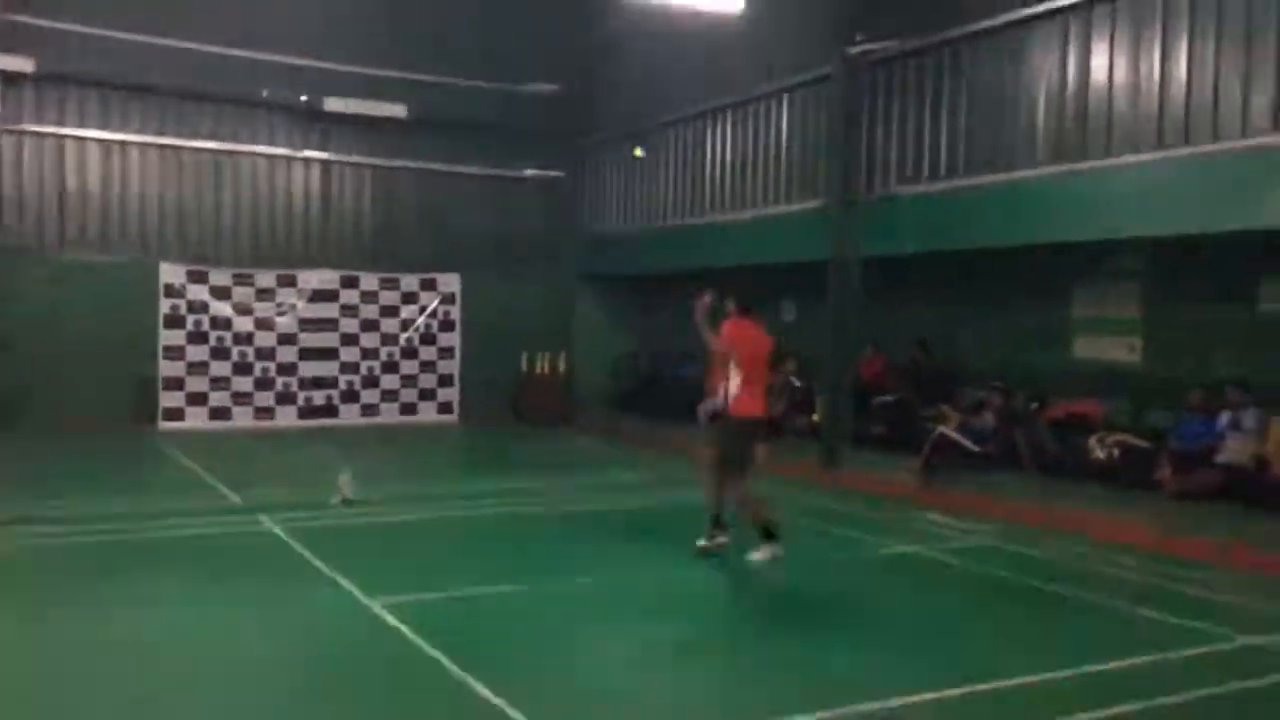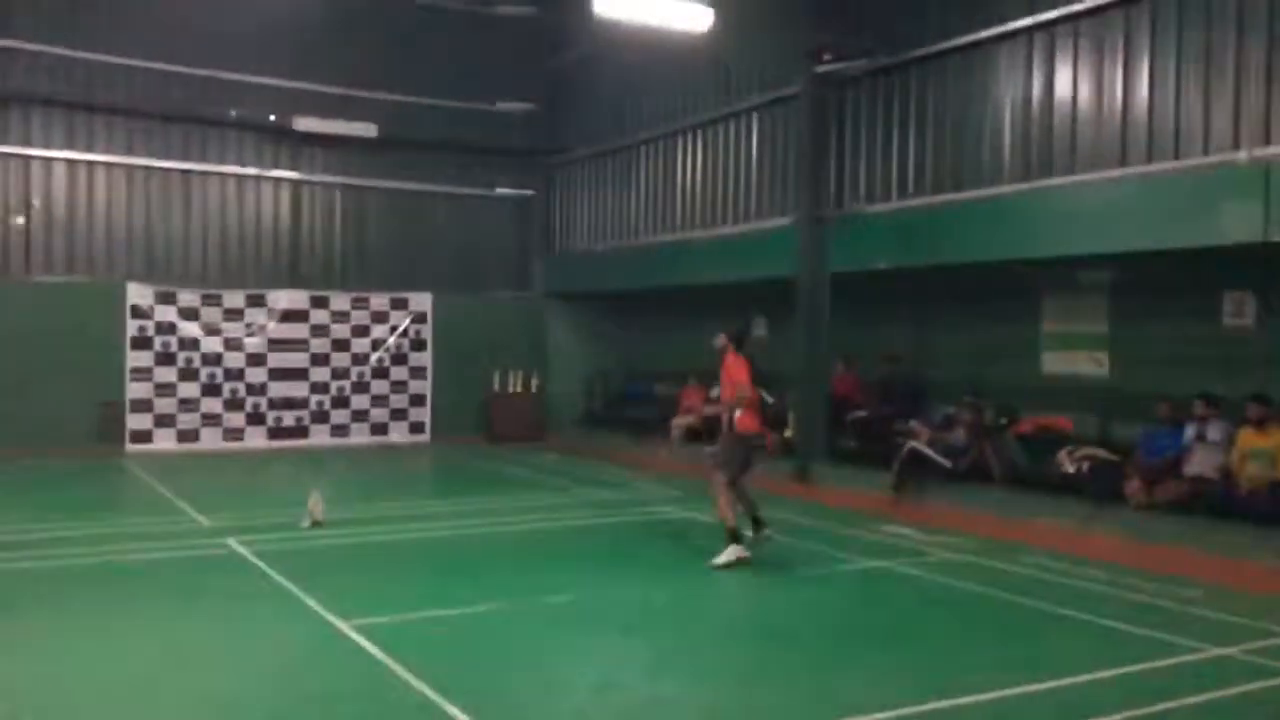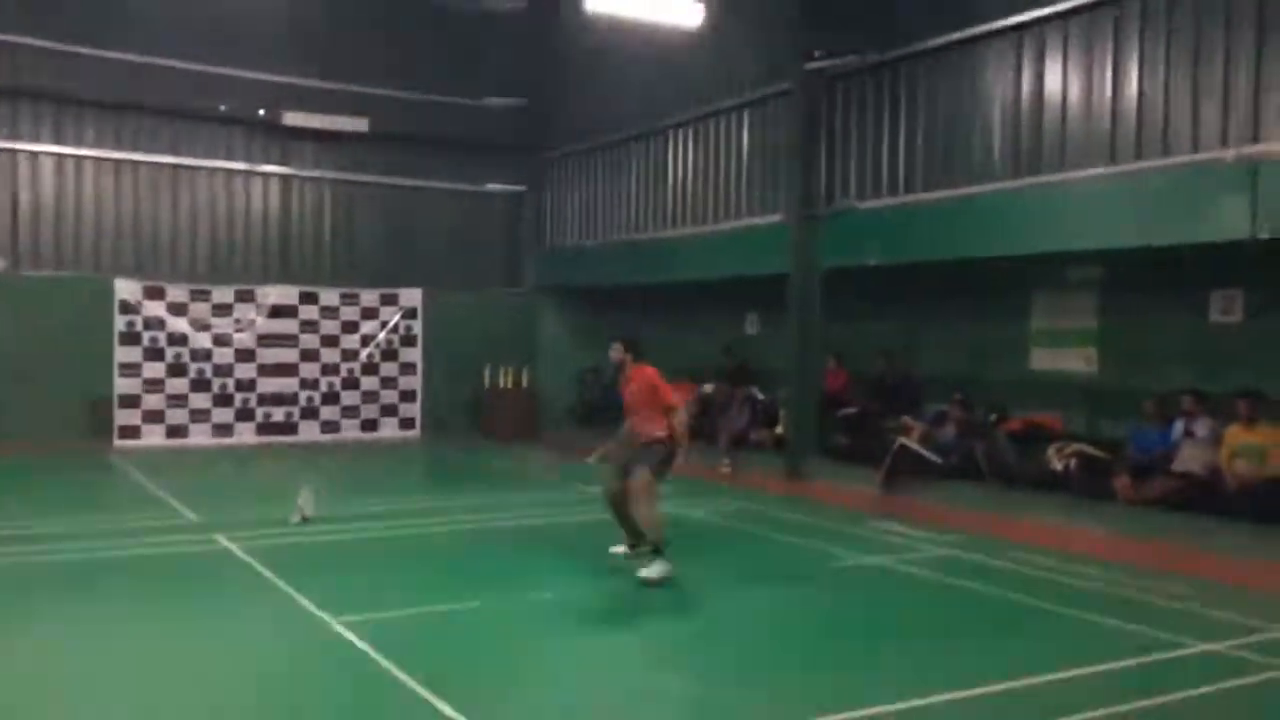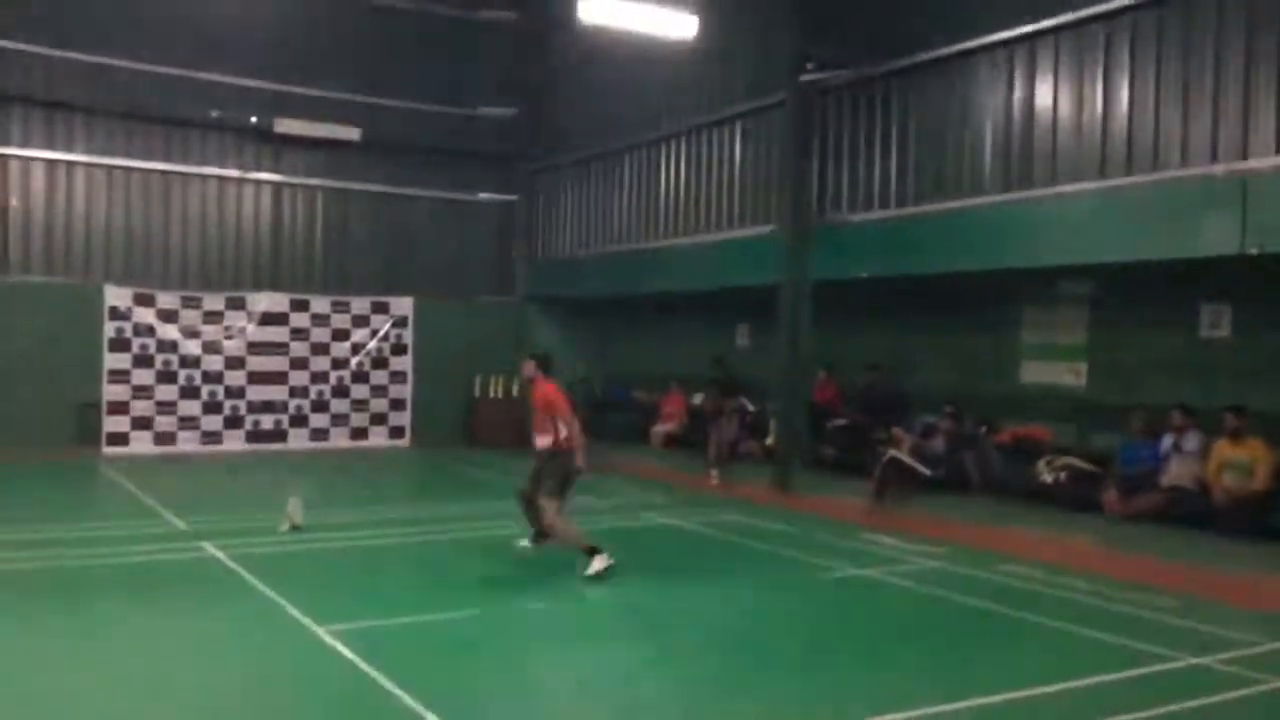
dt=0.7s
person 1, frame 1
left shoulder: (734, 326)
right shoulder: (764, 338)
left elbow: (720, 348)
left wrist: (700, 317)
left hip: (740, 414)
right hip: (752, 412)
left knee: (734, 480)
right knee: (718, 467)
left ankle: (770, 539)
right ankle: (717, 529)
person 1, frame 2
left shoulder: (734, 361)
right shoulder: (729, 363)
left elbow: (746, 393)
left wrist: (718, 406)
left hip: (741, 431)
right hip: (740, 431)
left knee: (720, 484)
right knee: (733, 482)
left ankle: (736, 545)
right ankle: (758, 525)
person 1, frame 3
left shoulder: (649, 375)
right shoulder: (625, 382)
left elbow: (679, 409)
left wrist: (680, 444)
right wrist: (607, 449)
left hip: (662, 443)
right hip: (641, 445)
left knee: (637, 492)
right knee: (613, 494)
left ankle: (660, 558)
right ankle: (636, 543)
person 1, frame 4
left shoulder: (547, 391)
right shoulder: (538, 392)
left elbow: (571, 422)
left wrist: (579, 454)
left hip: (559, 459)
right hip: (549, 458)
left knee: (550, 517)
right knee: (525, 496)
left ankle: (597, 555)
right ankle: (539, 536)
